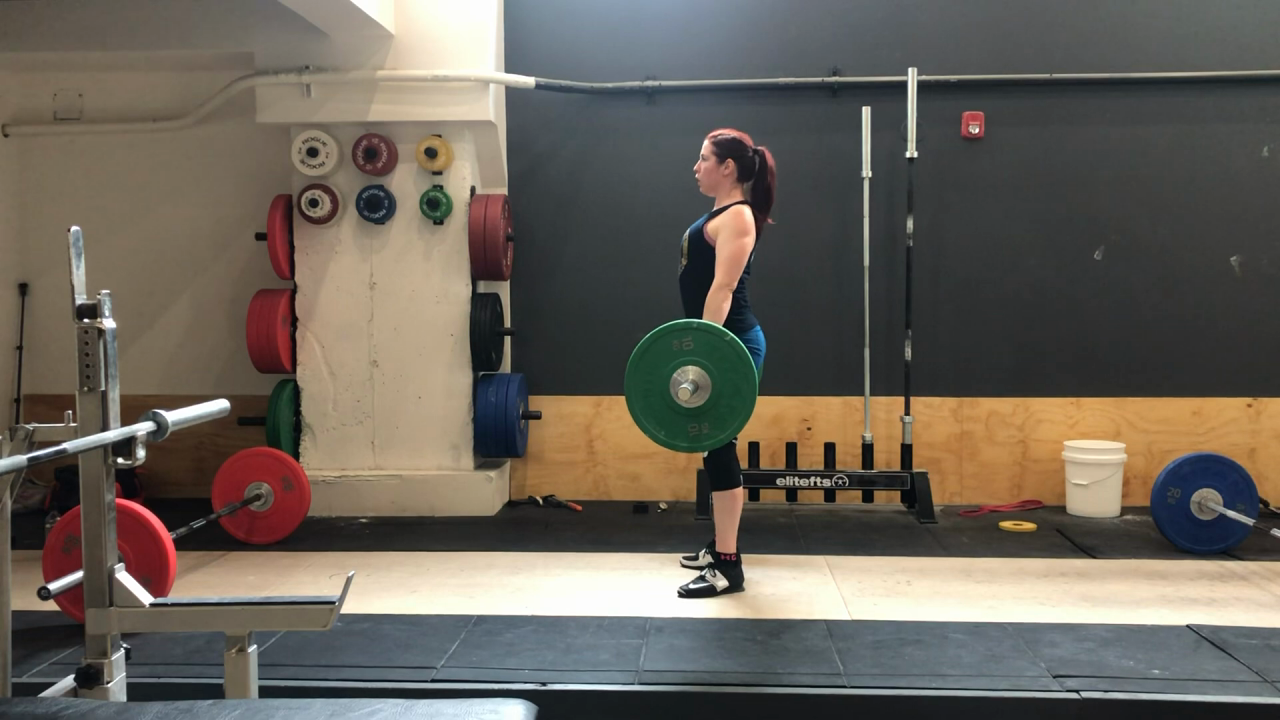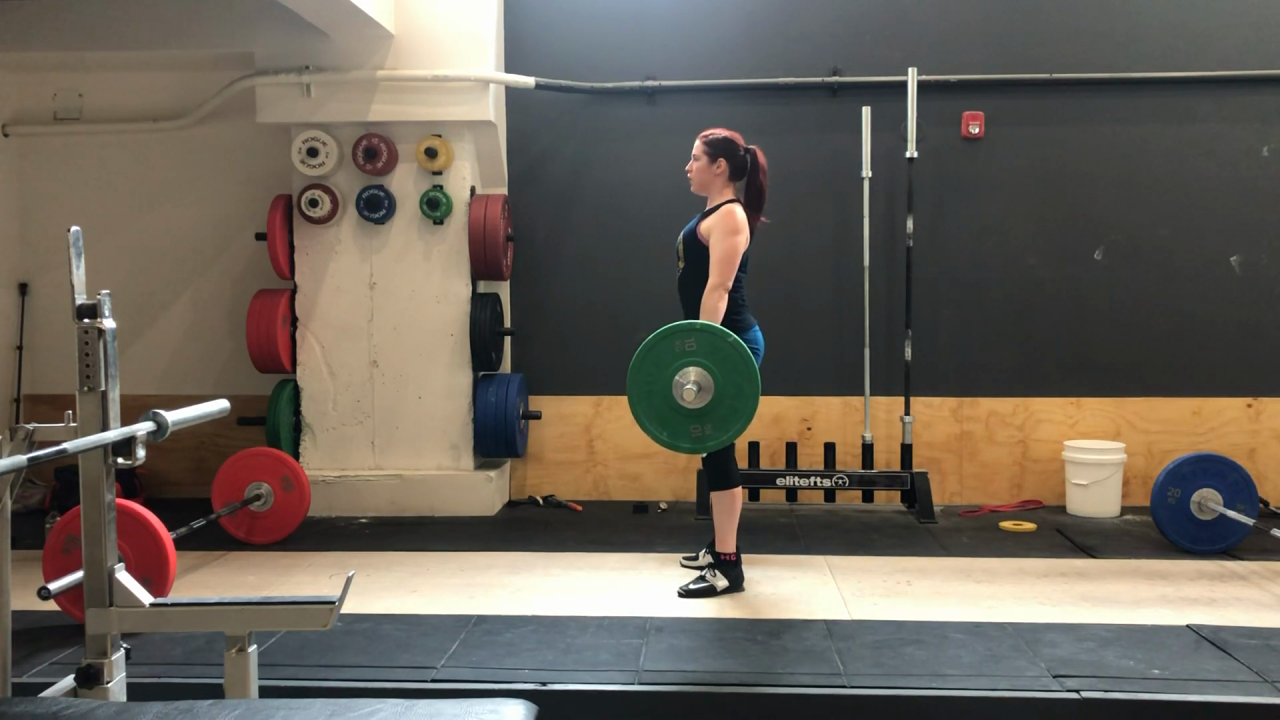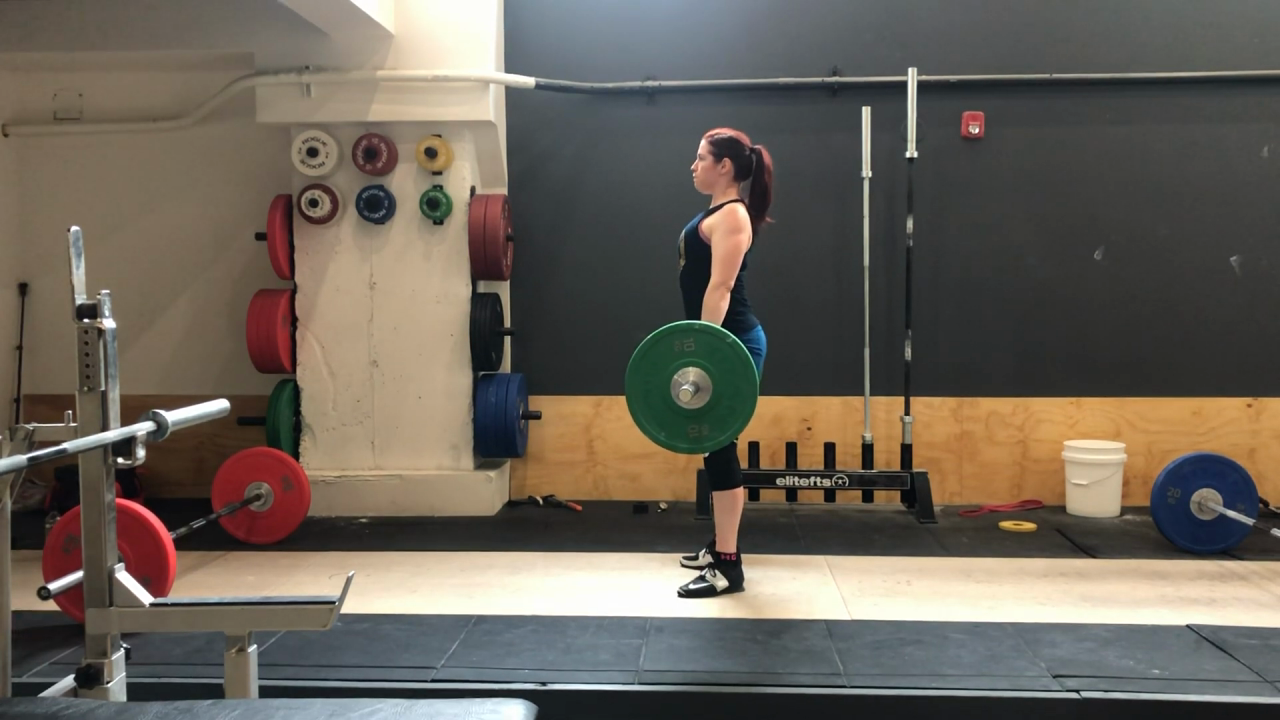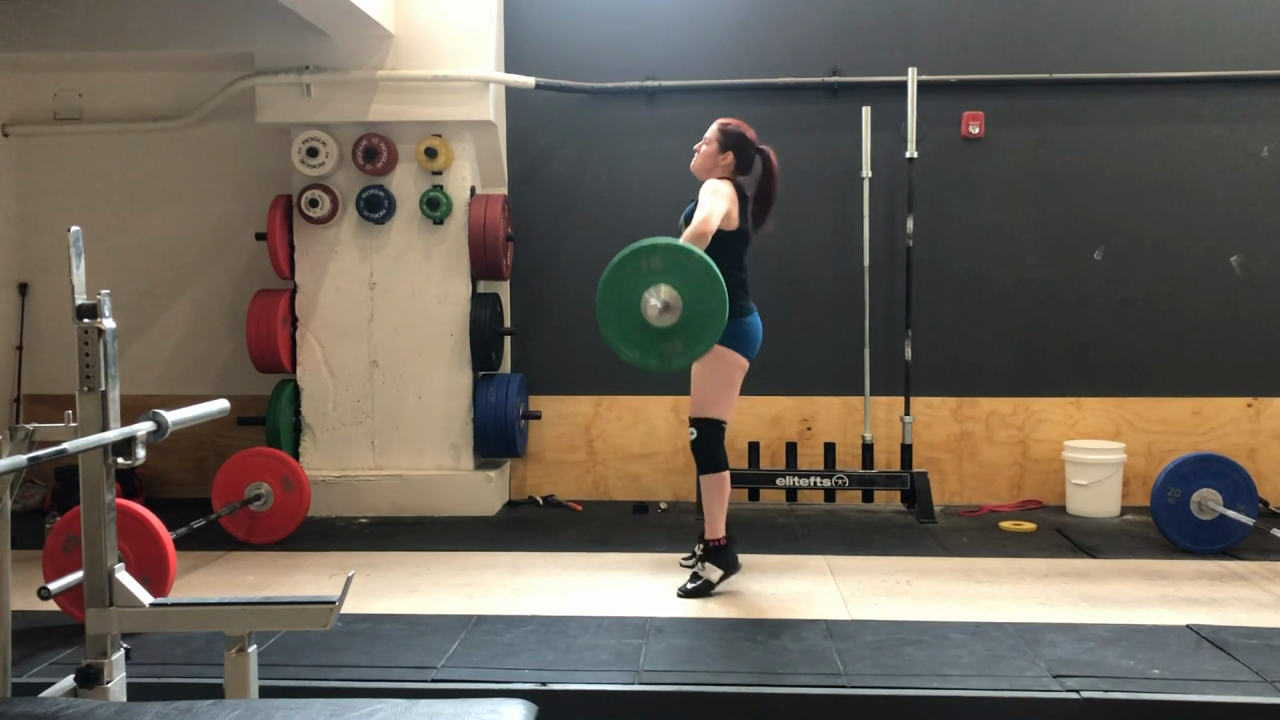
dt=1s
person 1, frame 1
left shoulder: (736, 217)
right shoulder: (720, 214)
left elbow: (723, 289)
left knee: (719, 449)
right knee: (713, 448)
left ankle: (727, 566)
right ankle: (720, 548)
person 1, frame 2
left shoulder: (729, 216)
right shoulder: (713, 214)
left elbow: (719, 289)
left knee: (718, 449)
right knee: (712, 447)
left ankle: (727, 566)
right ankle: (720, 548)
person 1, frame 3
left shoulder: (731, 215)
right shoulder: (717, 213)
left elbow: (721, 288)
left knee: (720, 449)
right knee: (714, 447)
left ankle: (727, 566)
right ankle: (720, 547)
person 1, frame 4
left shoulder: (719, 189)
right shoulder: (723, 194)
left elbow: (703, 228)
left hip: (729, 326)
right hip: (727, 324)
left knee: (705, 433)
right knee: (704, 432)
left ankle: (719, 551)
right ankle: (714, 540)
